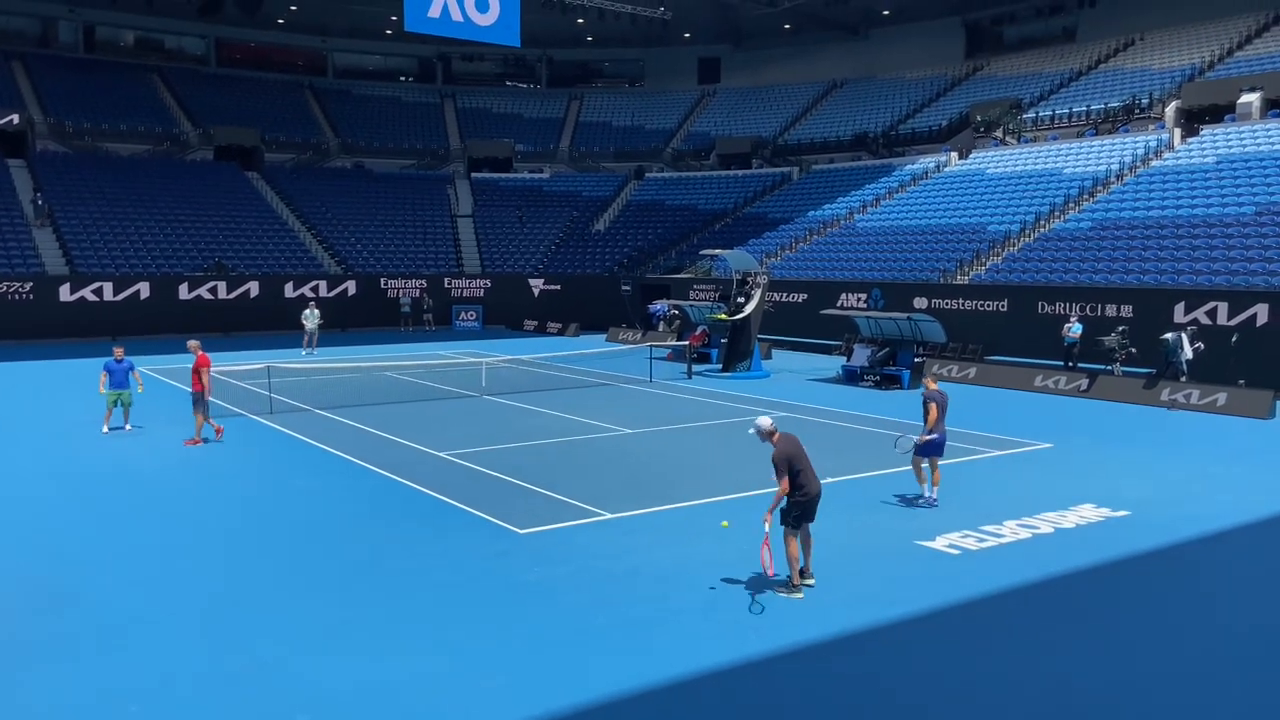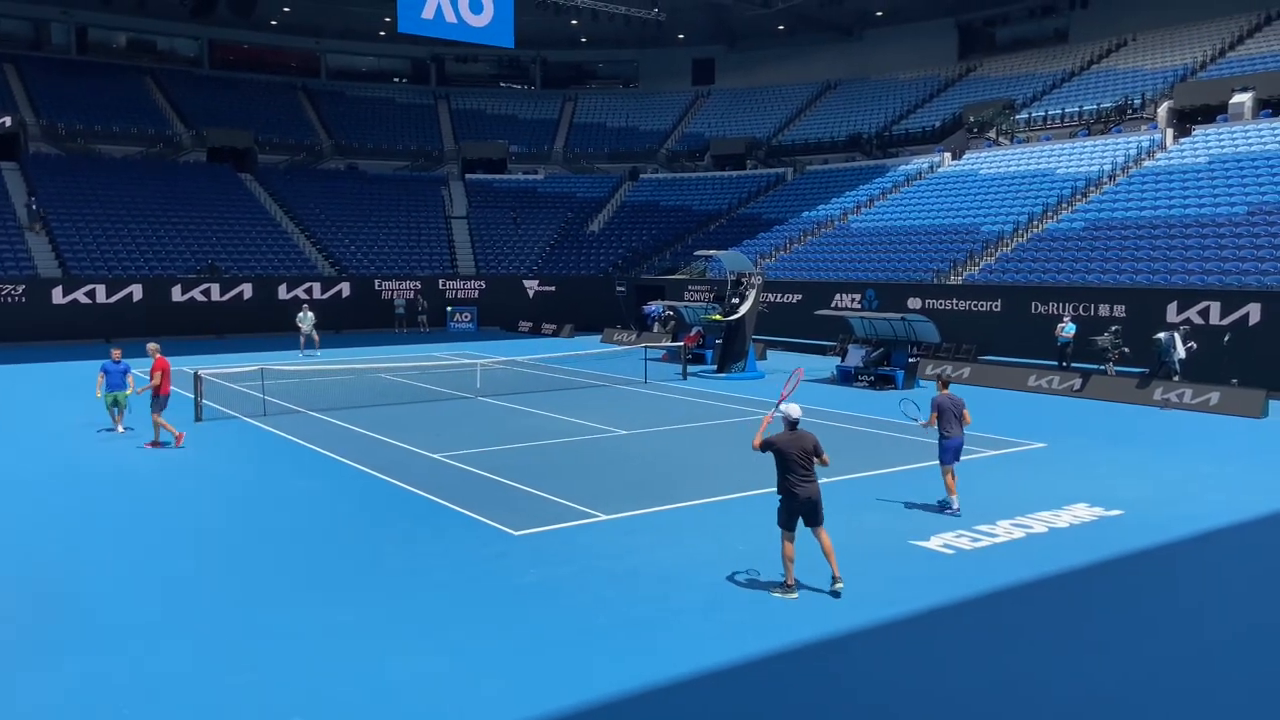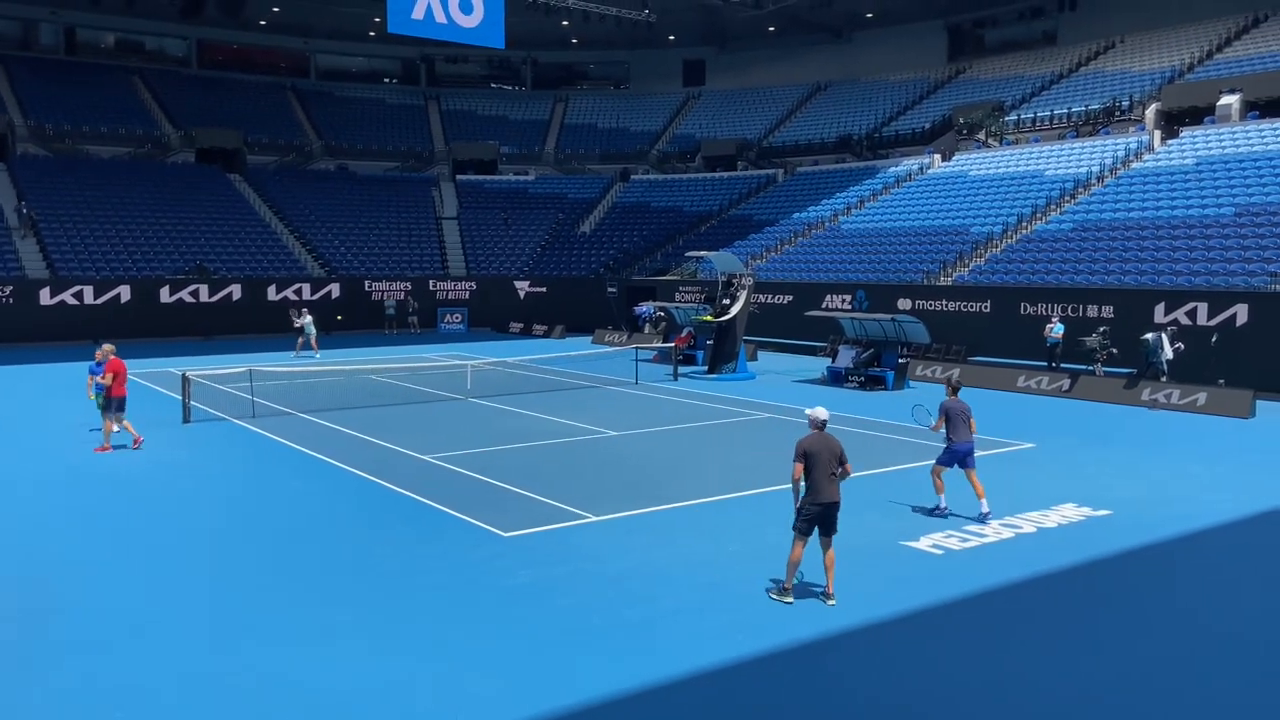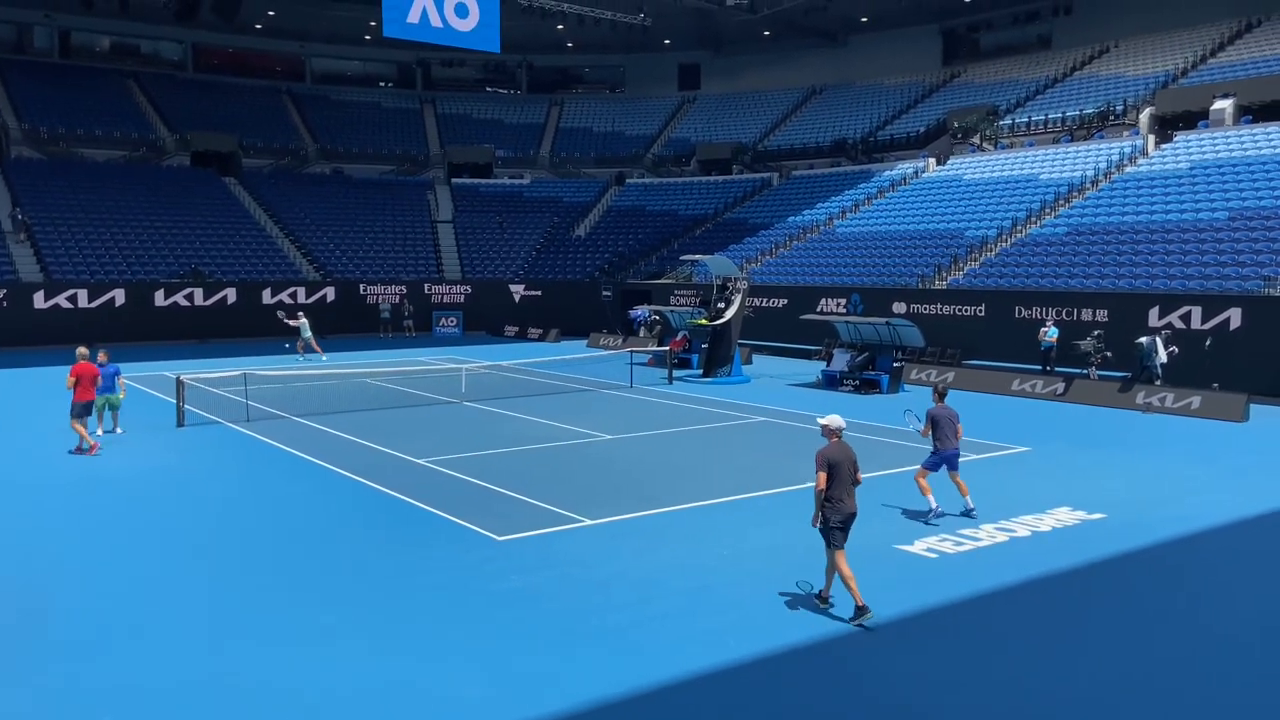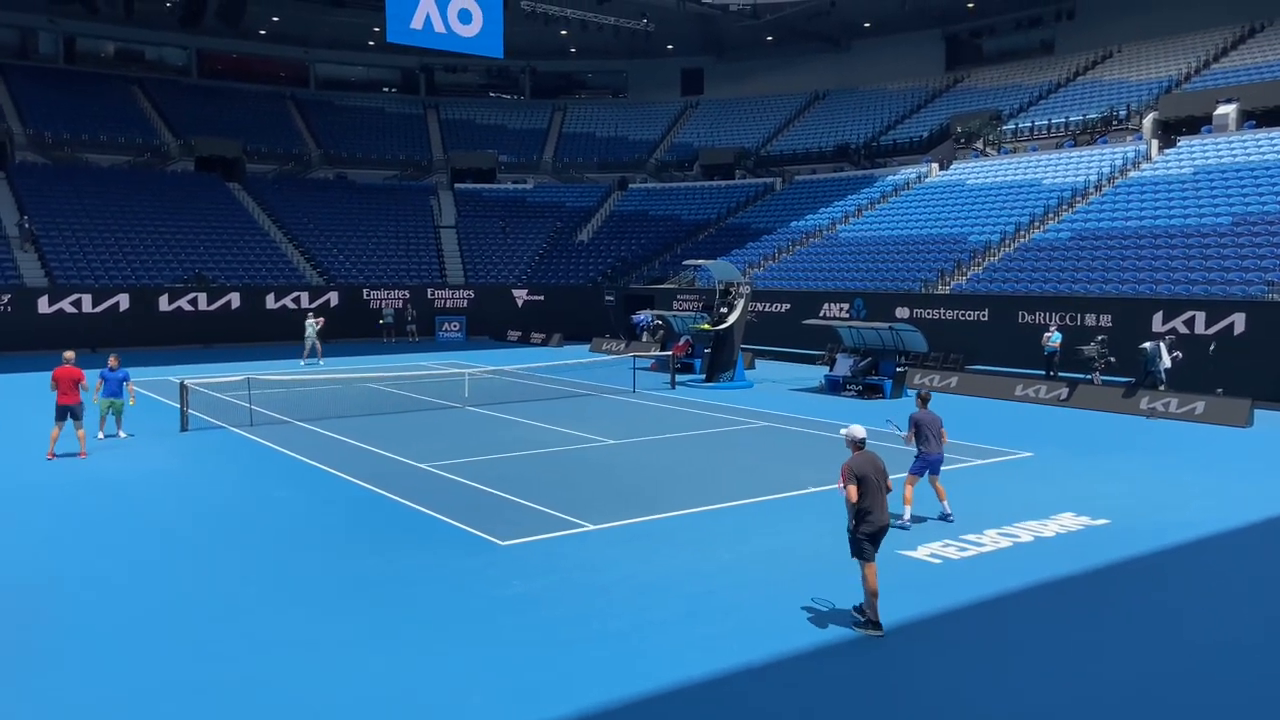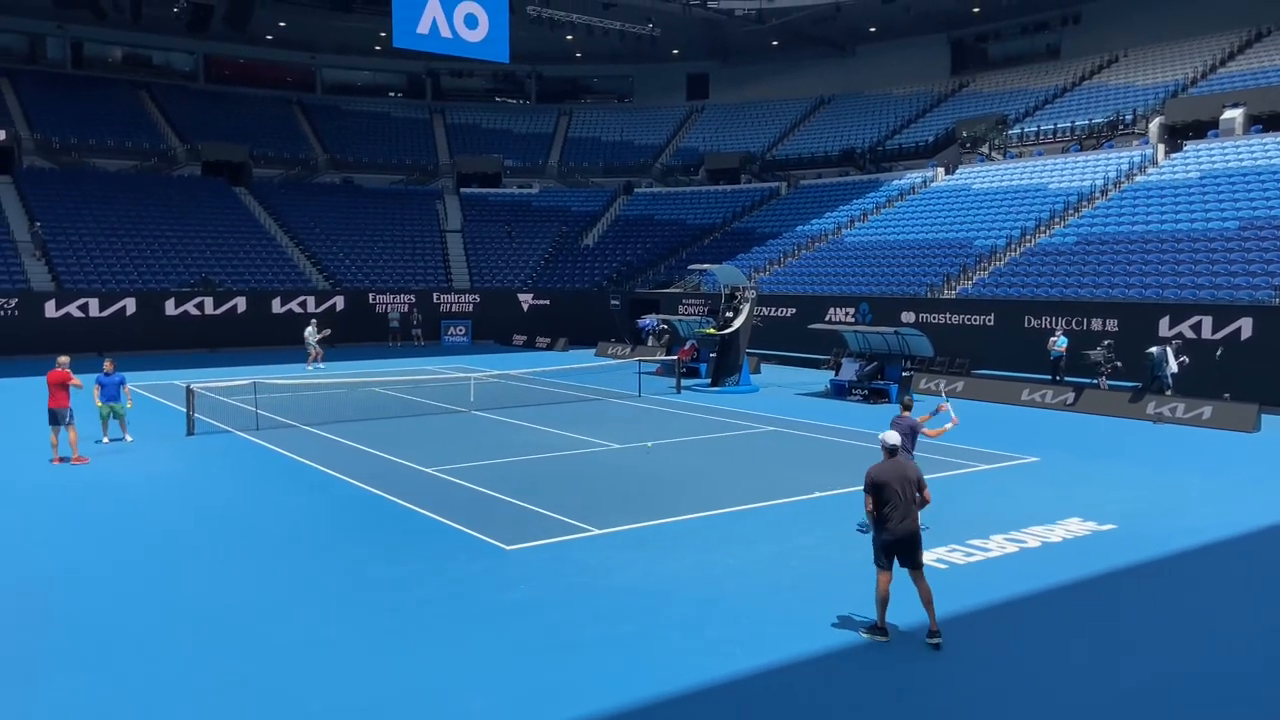
dt=0.5s
person 1, frame 1
left shoulder: (778, 454)
right shoulder: (789, 438)
left elbow: (784, 489)
right elbow: (802, 454)
left wrist: (770, 511)
left hip: (802, 495)
right hip: (814, 490)
left knee: (790, 537)
right knee: (803, 529)
left ankle: (795, 585)
right ankle: (806, 573)
person 1, frame 2
left shoulder: (775, 440)
right shoulder: (810, 438)
left elbow: (755, 446)
right elbow: (825, 462)
left wrist: (764, 424)
left hip: (791, 497)
right hip: (813, 493)
left knee: (787, 539)
right knee: (820, 533)
left ankle: (789, 585)
right ankle: (836, 577)
person 1, frame 3
left shoulder: (804, 443)
right shoulder: (835, 443)
left elbow: (796, 476)
right elbow: (847, 472)
left wrist: (796, 500)
left hip: (812, 501)
right hip: (833, 500)
left knee: (799, 543)
right knee: (827, 545)
left ankle: (786, 589)
right ankle: (829, 592)
person 1, frame 4
left shoulder: (824, 453)
right shoulder: (849, 450)
left elbow: (820, 486)
right elbow: (858, 480)
left wrist: (817, 512)
left hip: (833, 512)
right hip: (850, 509)
left knee: (839, 560)
right knee: (832, 553)
left ankle: (861, 606)
right ankle: (824, 596)
person 1, frame 5
left shoulder: (849, 466)
right shoulder: (876, 459)
left elbow: (852, 499)
right elbow: (889, 487)
left wrist: (850, 520)
left hip: (864, 525)
right hip: (882, 521)
left knee: (869, 571)
right knee: (867, 566)
left ankle: (874, 622)
right ankle: (866, 608)
person 1, frame 6
left shoulder: (874, 472)
right shoulder: (913, 468)
left elbow: (869, 508)
right elbow: (926, 499)
left wrist: (874, 528)
left hip: (886, 533)
right hip: (911, 532)
left knee: (883, 580)
right knee: (919, 579)
left ankle: (880, 627)
right ankle: (934, 630)
